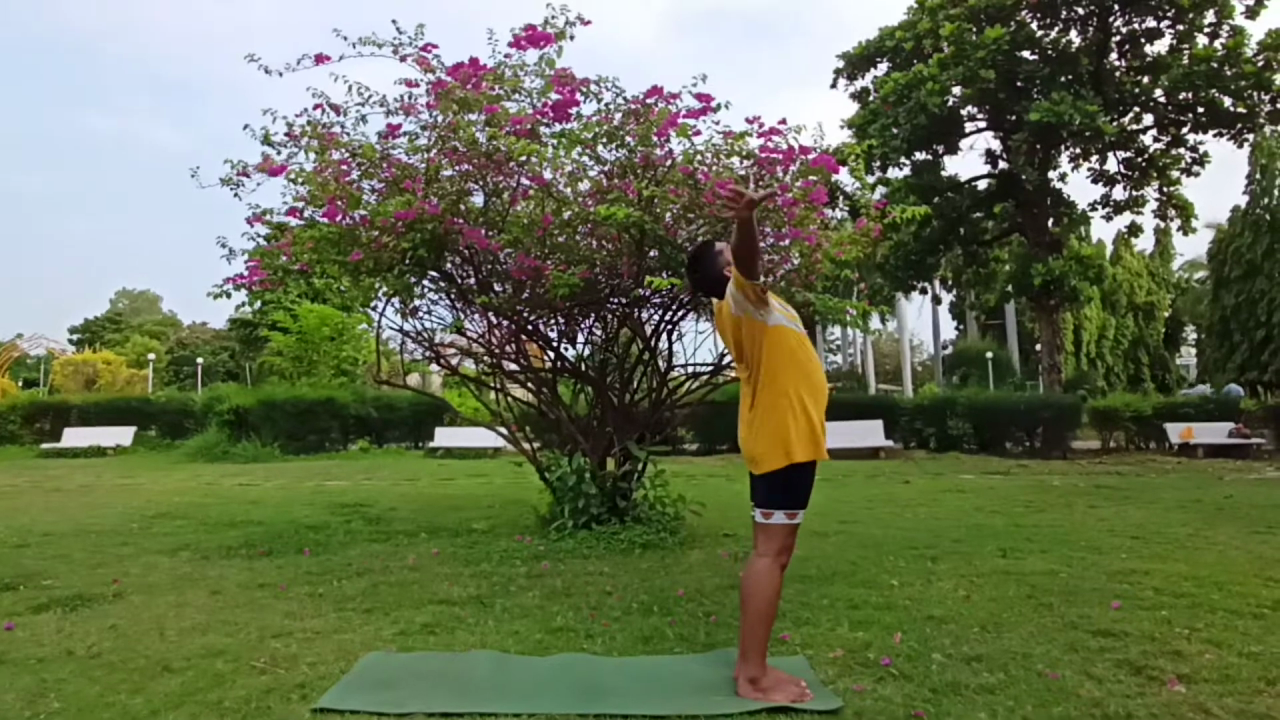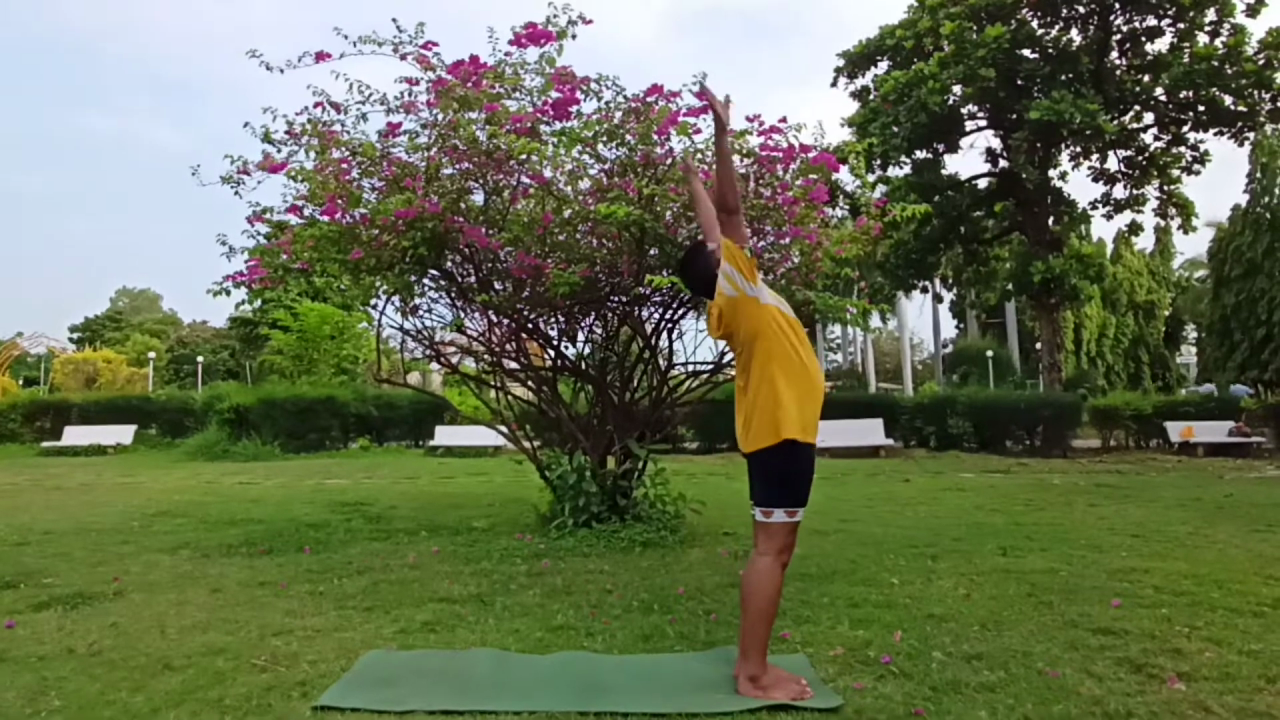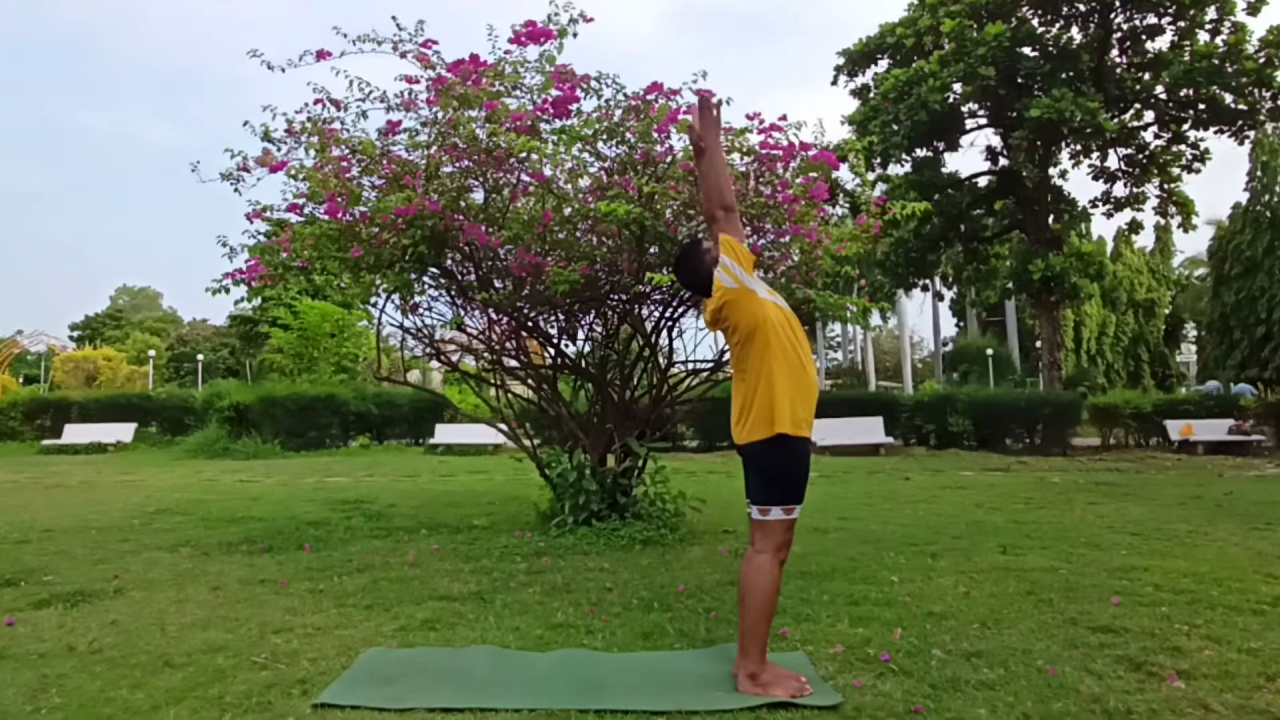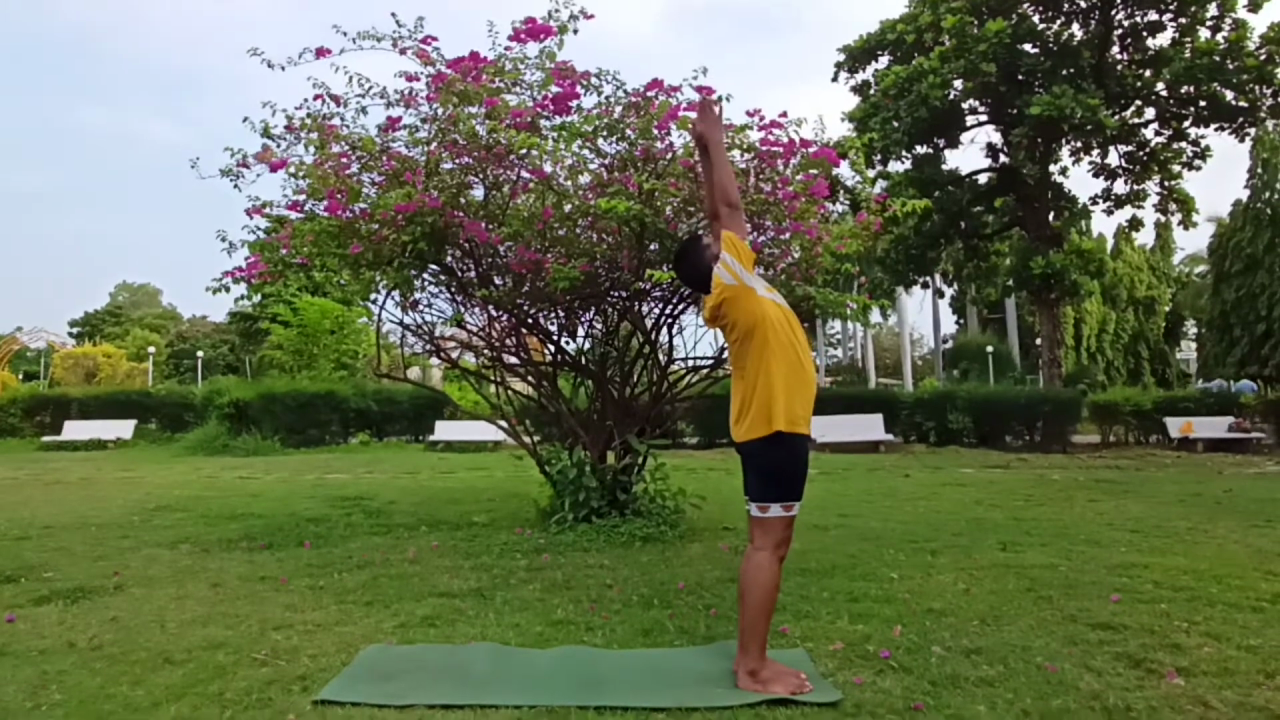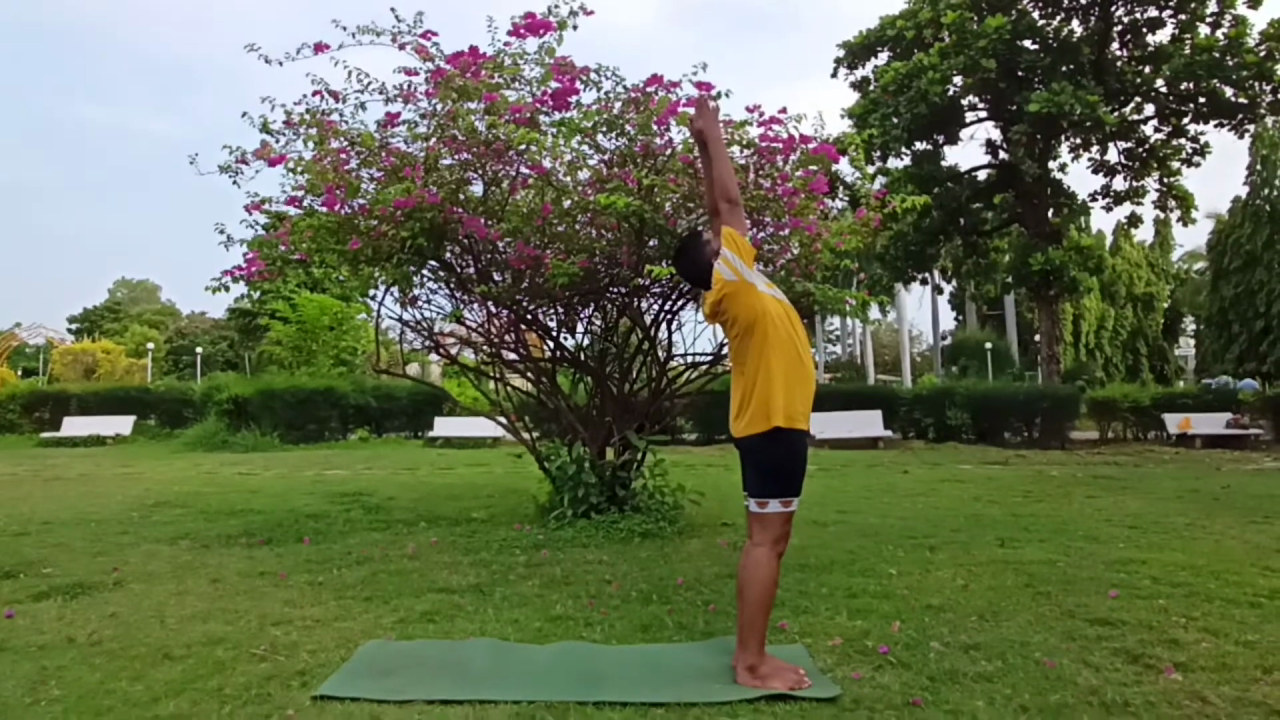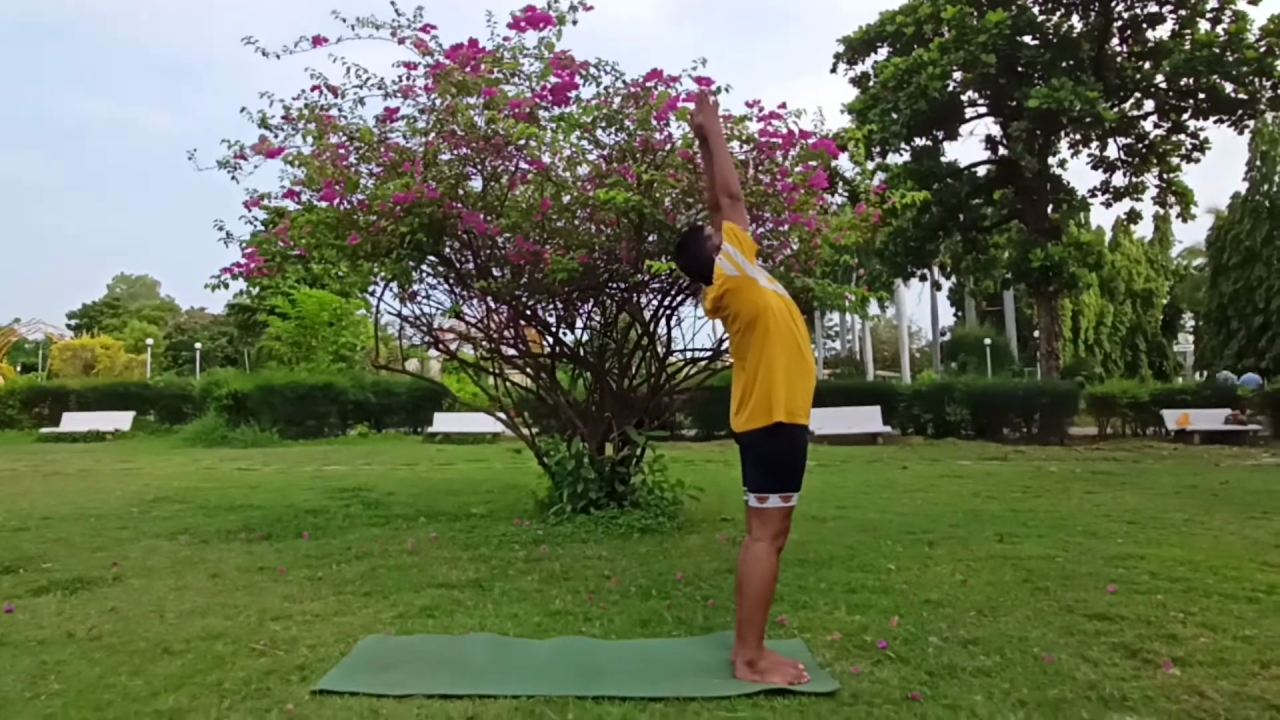
dt=0.2s
person 1, frame 1
left shoulder: (744, 295)
right shoulder: (745, 298)
left elbow: (738, 270)
right elbow: (747, 259)
left wrist: (701, 279)
right wrist: (744, 212)
left hip: (785, 438)
right hip: (783, 439)
left knee: (770, 551)
right knee: (770, 552)
left ankle: (753, 664)
right ankle: (752, 675)
person 1, frame 2
left shoulder: (734, 303)
right shoulder: (735, 289)
left elbow: (714, 224)
right elbow: (730, 215)
left wrist: (696, 185)
right wrist: (721, 136)
left hip: (778, 429)
right hip: (780, 431)
left knee: (773, 549)
right knee: (772, 549)
left ankle: (753, 662)
right ankle: (753, 674)
person 1, frame 3
left shoulder: (734, 297)
right shoulder: (734, 287)
left elbow: (719, 214)
right elbow: (725, 210)
left wrist: (704, 148)
right wrist: (709, 144)
left hip: (775, 427)
right hip: (774, 429)
left knee: (771, 547)
right knee: (769, 547)
left ankle: (753, 662)
right ankle: (753, 673)
person 1, frame 4
left shoulder: (734, 293)
right shoulder: (730, 284)
left elbow: (723, 213)
right elbow: (727, 208)
left wrist: (710, 145)
right wrist: (712, 144)
left hip: (775, 424)
right hip: (773, 427)
left knee: (770, 544)
right knee: (768, 544)
left ankle: (752, 658)
right ankle: (753, 669)
person 1, frame 5
left shoulder: (736, 286)
right shoulder: (730, 279)
left elbow: (723, 208)
right elbow: (728, 203)
left wrist: (710, 142)
right wrist: (711, 139)
left hip: (774, 420)
right hip: (771, 422)
left knee: (768, 540)
right knee: (766, 540)
left ankle: (751, 654)
right ankle: (751, 664)
person 1, frame 6
left shoulder: (736, 281)
right shoulder: (733, 274)
left elbow: (724, 203)
right elbow: (729, 198)
left wrist: (710, 137)
right wrist: (711, 134)
left hip: (774, 415)
right hip: (772, 417)
left knee: (767, 535)
right knee: (766, 535)
left ankle: (750, 649)
right ankle: (750, 659)
